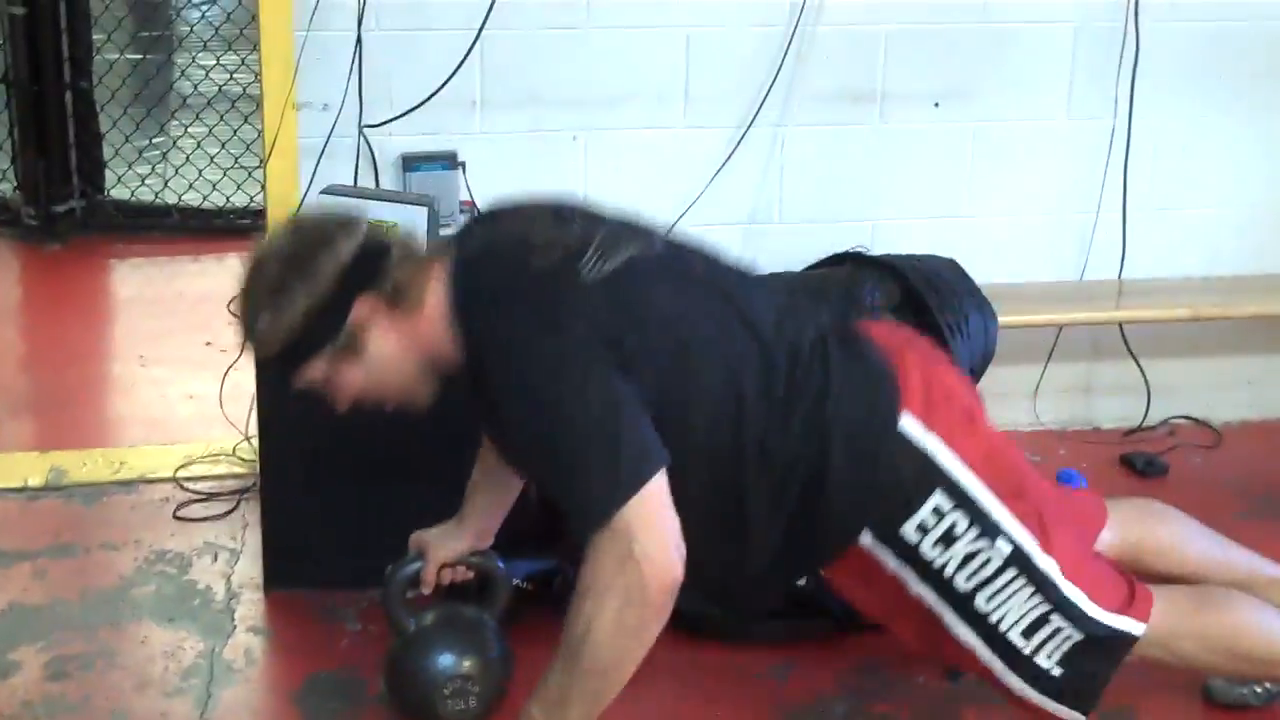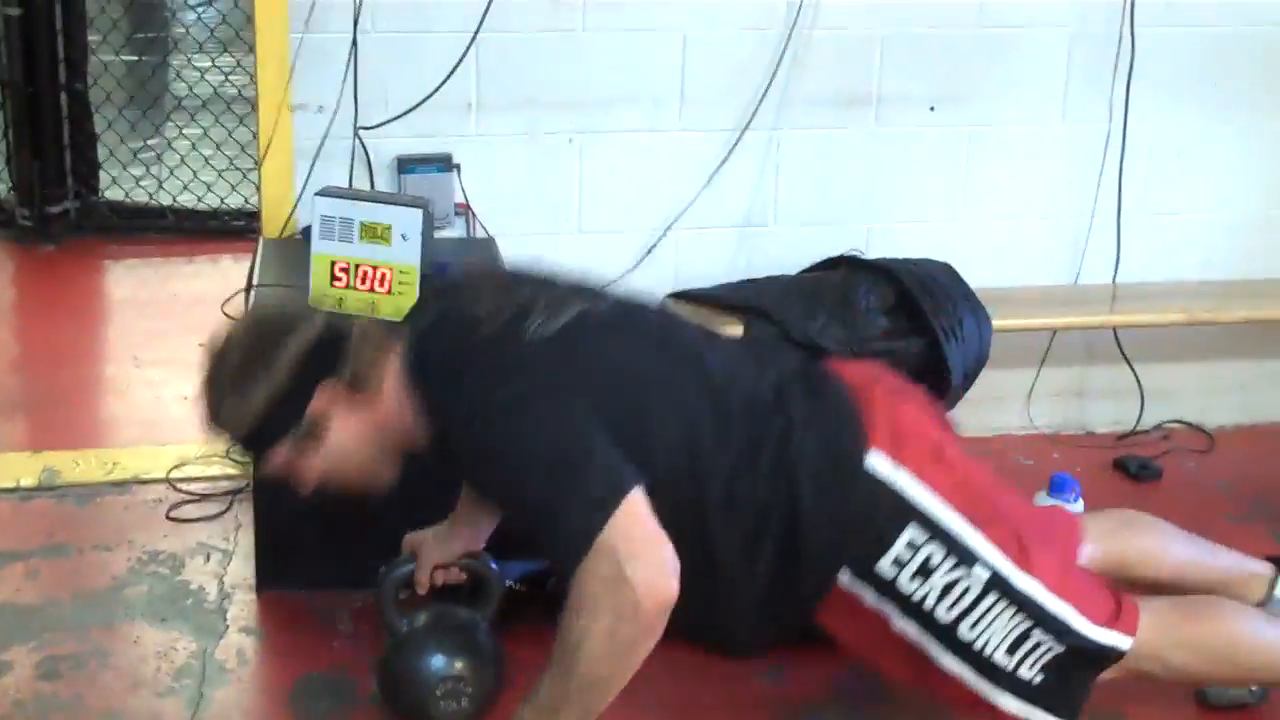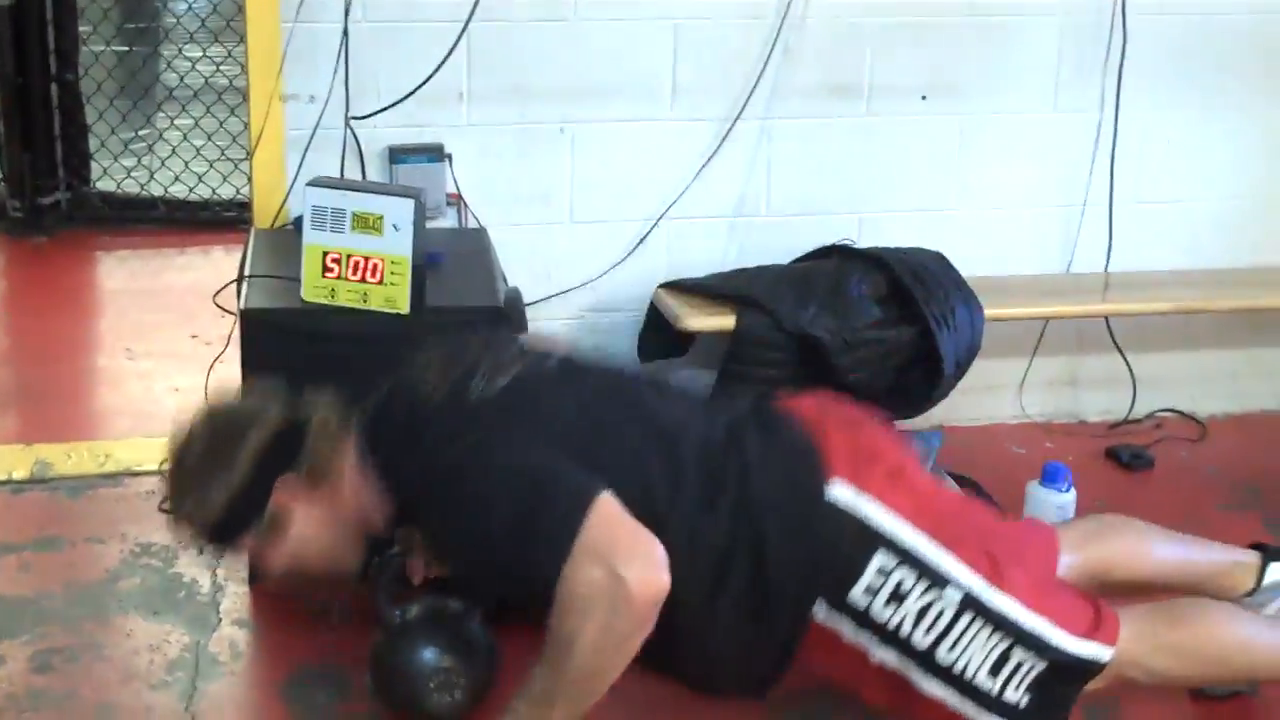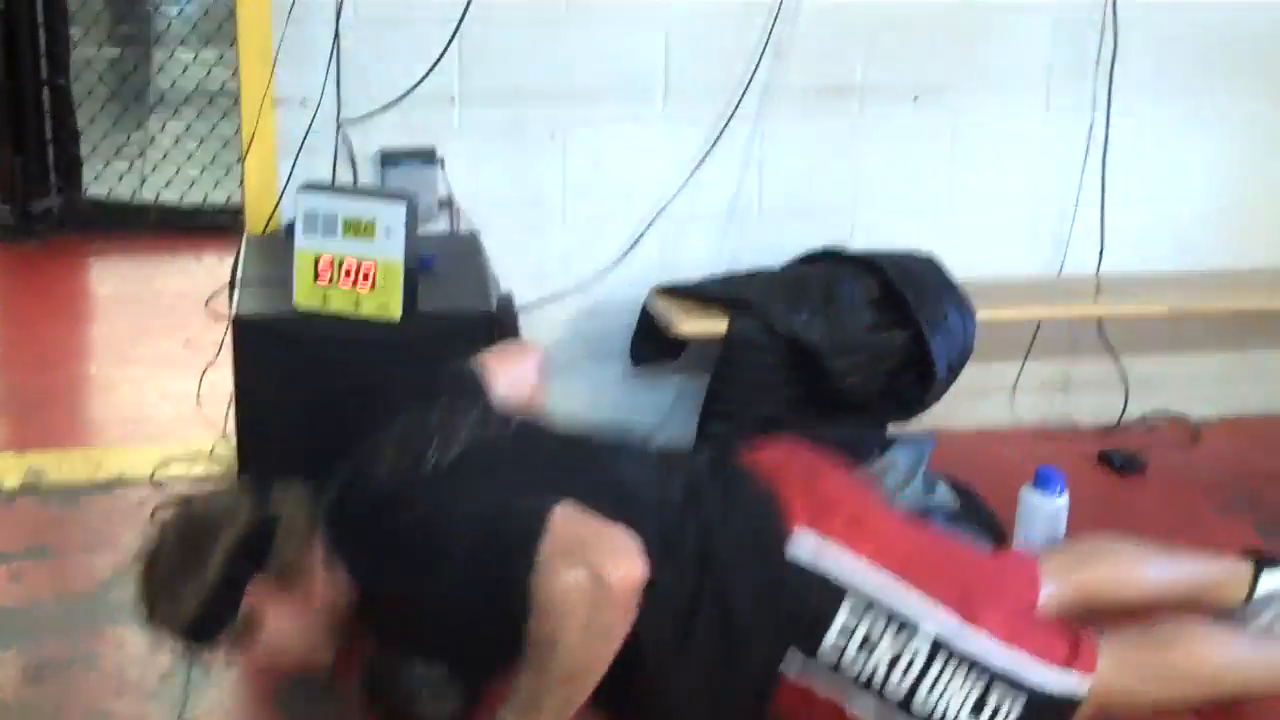
dt=0.1s
person 1, frame 1
left shoulder: (537, 337)
right shoulder: (487, 262)
left elbow: (644, 563)
right wrist: (471, 525)
left hip: (878, 462)
right hip: (863, 381)
left knee: (1105, 629)
right knee: (1081, 536)
person 1, frame 2
left shoulder: (493, 406)
right shoulder: (452, 330)
left elbow: (639, 585)
right wrist: (465, 529)
left hip: (848, 503)
right hip: (826, 422)
left knee: (1102, 630)
right knee: (1065, 555)
person 1, frame 3
left shoulder: (444, 460)
right shoulder: (414, 404)
left elbow: (629, 581)
right wrist: (455, 548)
left hip: (820, 537)
right hip: (798, 452)
right knee: (1049, 561)
person 1, frame 4
left shoulder: (401, 546)
right shoulder: (380, 478)
left elbow: (603, 571)
right elbow: (514, 366)
left hip: (784, 589)
right hip: (760, 501)
right knee: (1032, 595)
